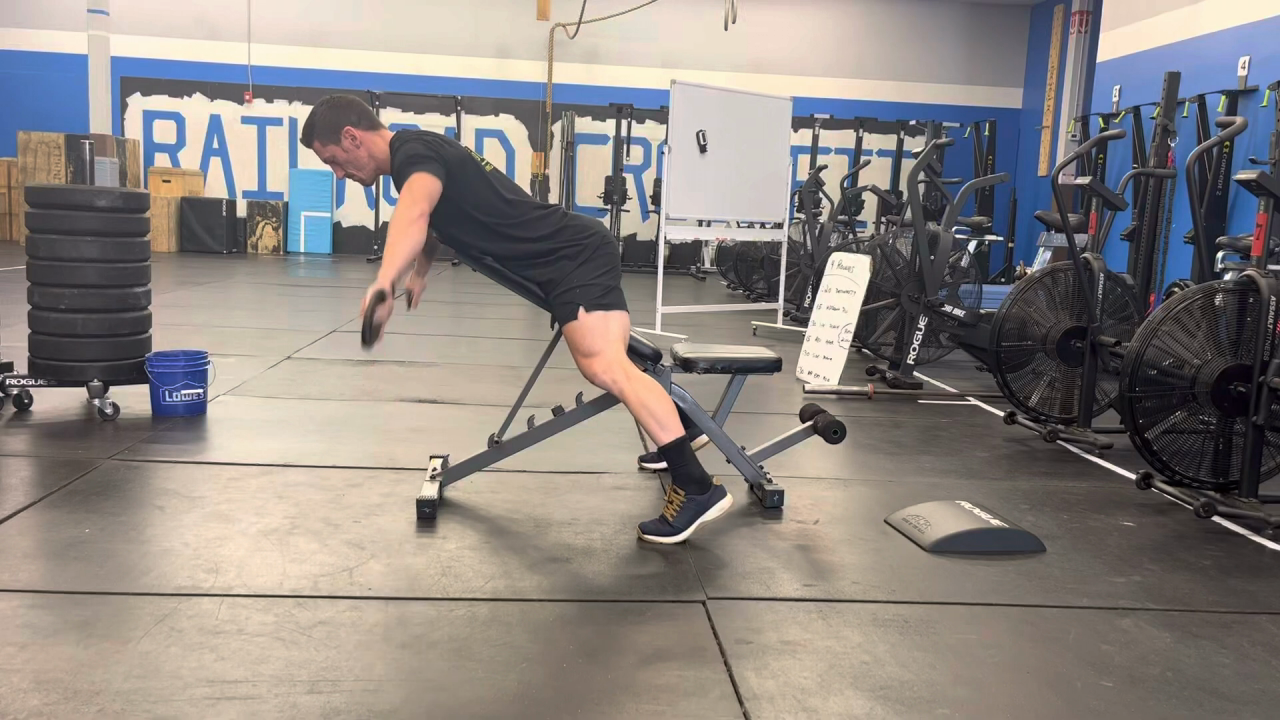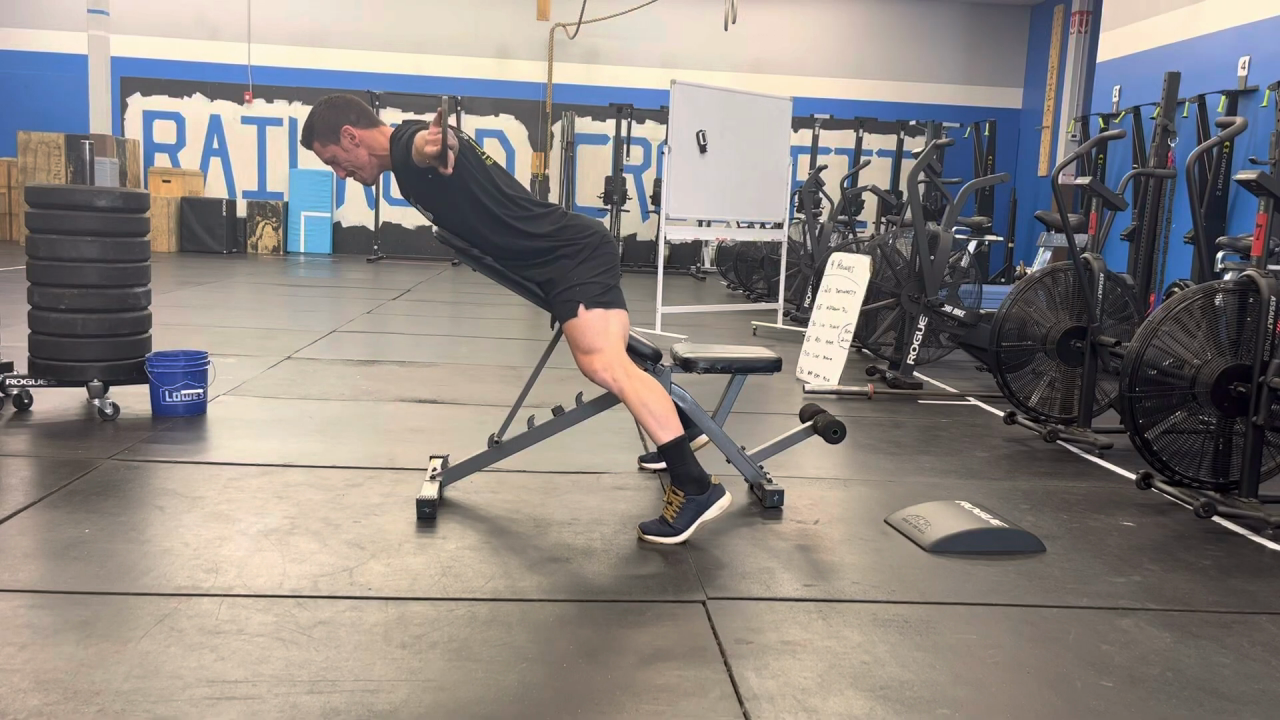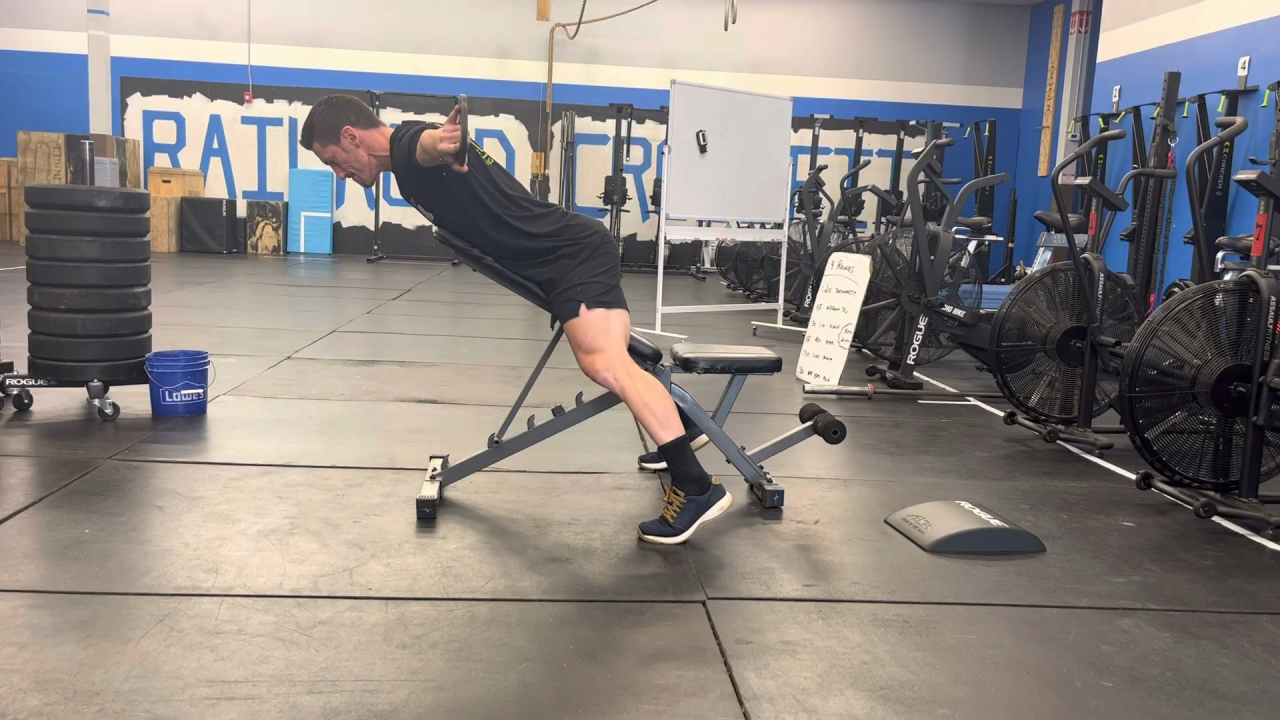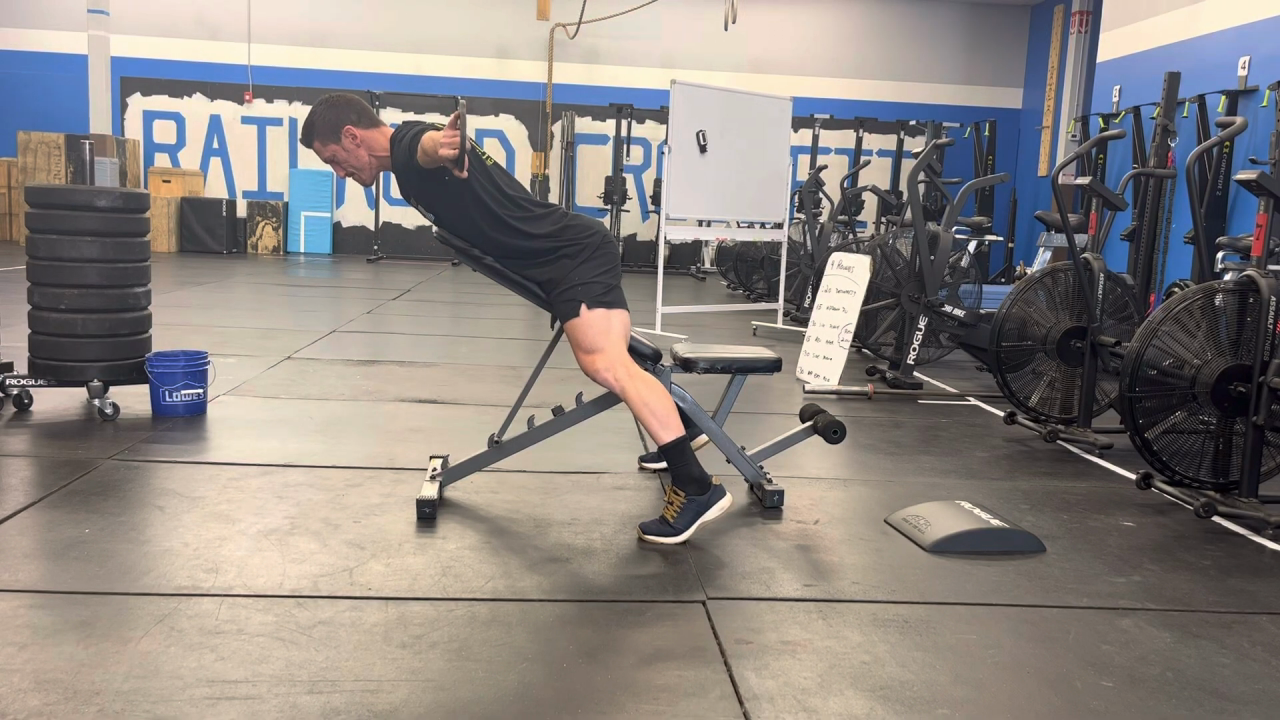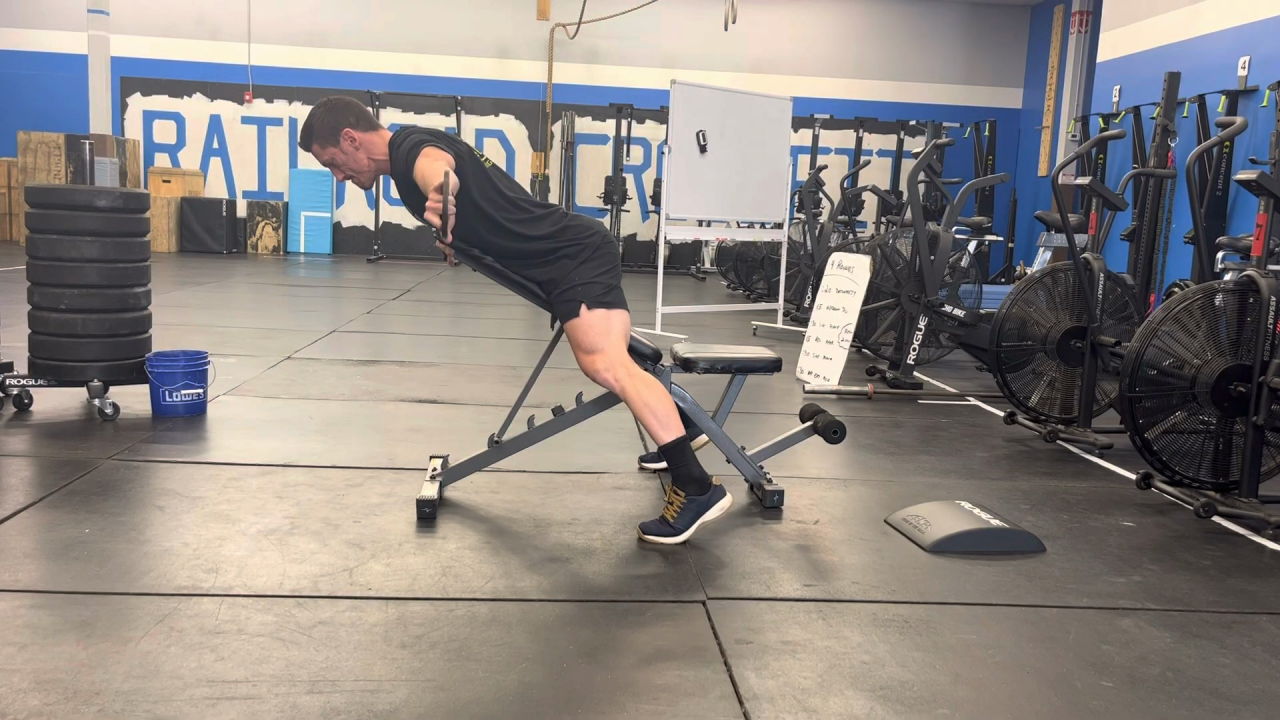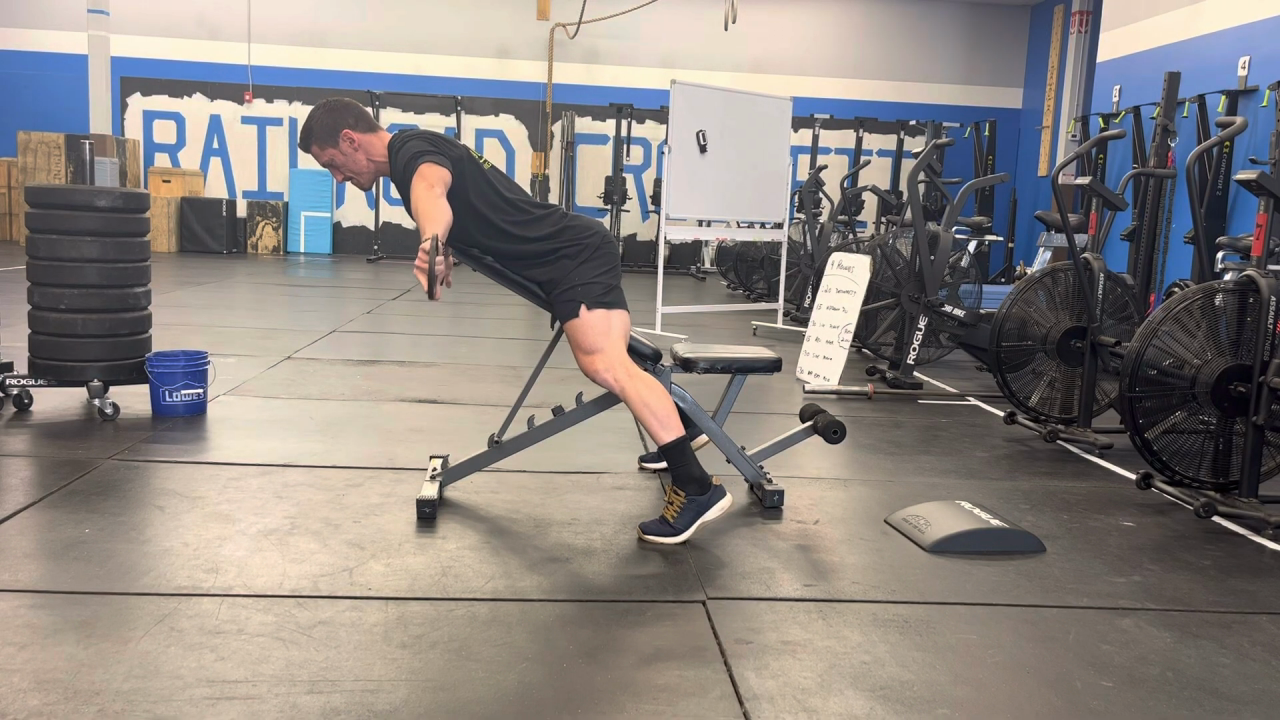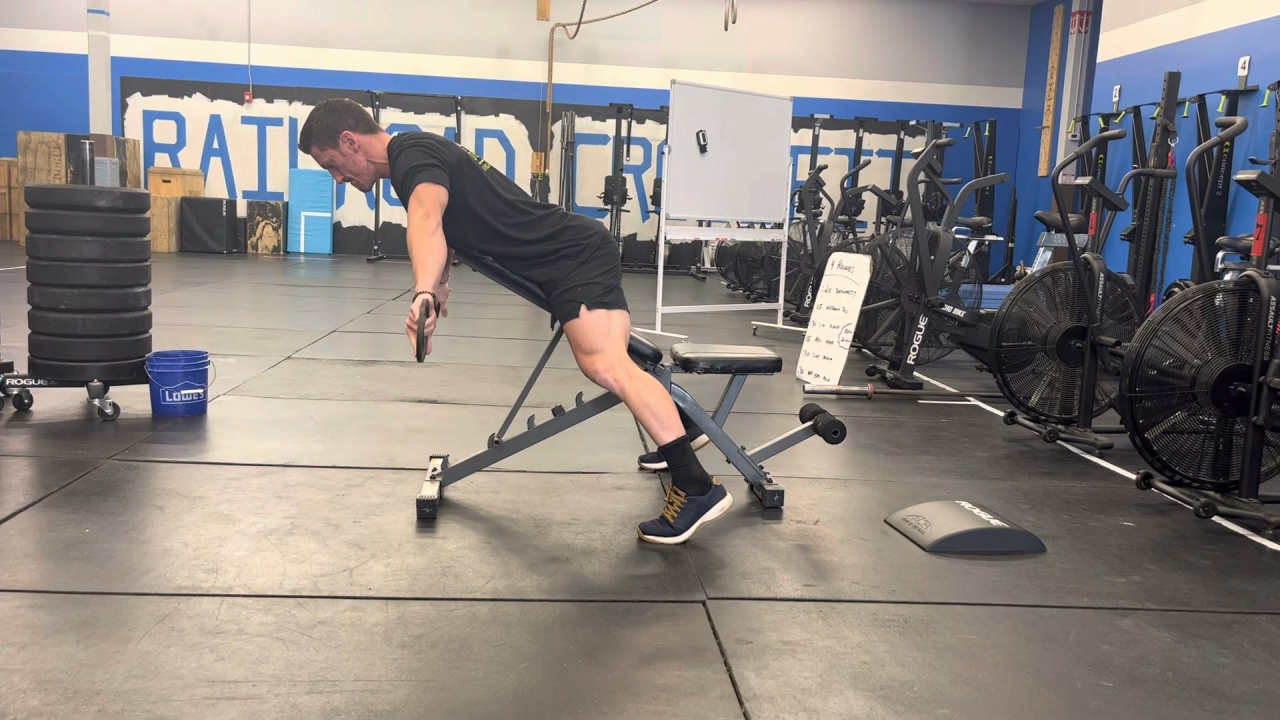
dt=0.7s
person 1, frame 1
left shoulder: (413, 151)
right shoulder: (416, 156)
left elbow: (411, 215)
right elbow: (430, 219)
left wrist: (384, 282)
right wrist: (420, 273)
left hip: (575, 255)
right hip: (571, 252)
left knee: (603, 366)
right knee: (608, 356)
left ankle: (697, 486)
right ankle: (681, 426)
person 1, frame 2
left shoulder: (408, 144)
right shoulder: (409, 157)
left elbow: (430, 144)
left wrist: (438, 144)
left hip: (572, 253)
right hip: (569, 251)
left knee: (602, 363)
right knee: (608, 356)
left ankle: (695, 486)
right ankle: (682, 426)
person 1, frame 3
left shoulder: (408, 144)
right shoulder: (409, 159)
left elbow: (431, 143)
left wrist: (445, 141)
left hip: (574, 254)
right hip: (568, 252)
left knee: (604, 363)
right knee: (608, 355)
left ankle: (696, 487)
right ankle: (682, 426)
person 1, frame 4
left shoulder: (409, 144)
right shoulder: (409, 158)
left elbow: (431, 144)
left wrist: (445, 144)
left hip: (574, 253)
right hip: (569, 252)
left knee: (604, 363)
right knee: (609, 355)
left ankle: (696, 487)
right ankle: (682, 426)
person 1, frame 5
left shoulder: (410, 147)
right shoulder: (412, 148)
left elbow: (434, 164)
left wrist: (440, 190)
right wrist: (450, 233)
left hip: (575, 254)
right hip: (570, 252)
left knee: (604, 363)
right knee: (609, 355)
left ankle: (696, 487)
right ankle: (681, 426)
person 1, frame 6
left shoulder: (411, 151)
right shoulder: (414, 150)
left elbow: (430, 191)
left wrist: (430, 244)
right wrist: (443, 254)
left hip: (574, 253)
right hip: (571, 251)
left knee: (603, 363)
right knee: (609, 356)
left ankle: (697, 487)
right ankle: (681, 427)
person 1, frame 7
left shoulder: (411, 155)
right shoulder: (417, 152)
left elbow: (425, 220)
right elbow: (447, 221)
left wrist: (422, 294)
right wrist: (439, 281)
left hip: (575, 255)
right hip: (571, 252)
left knee: (604, 364)
right knee: (608, 355)
left ankle: (697, 487)
right ankle: (680, 427)
